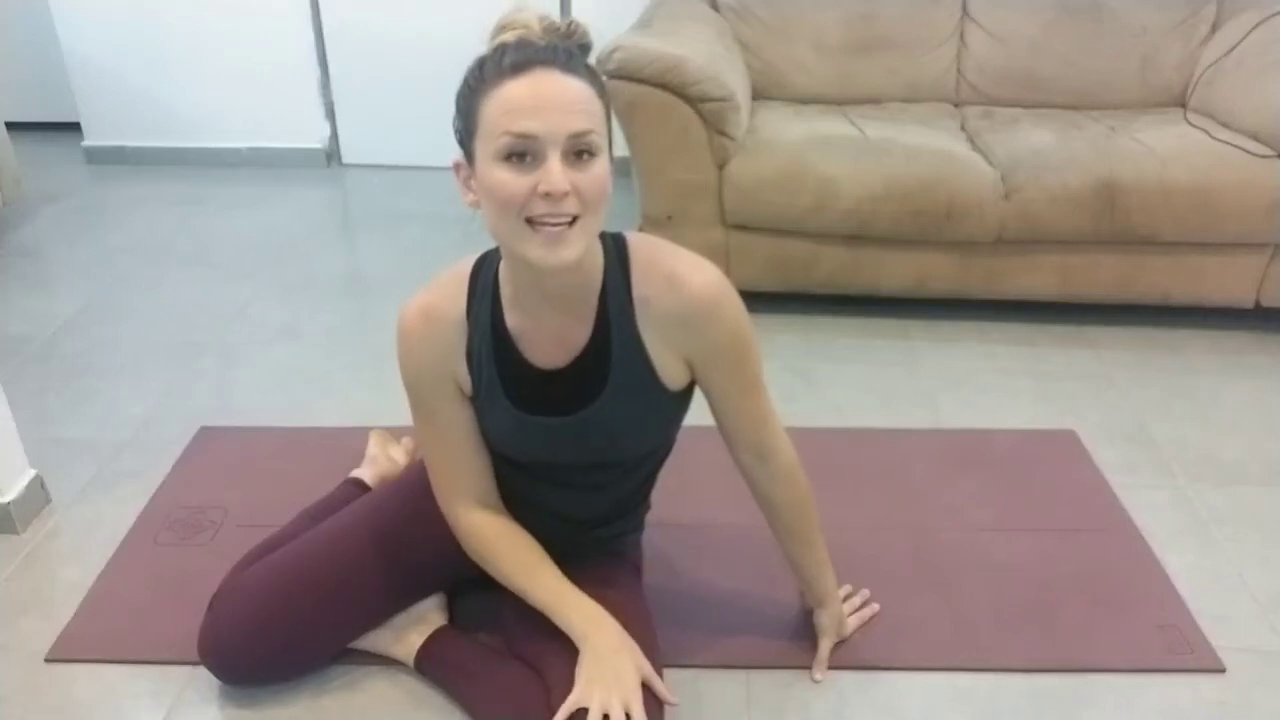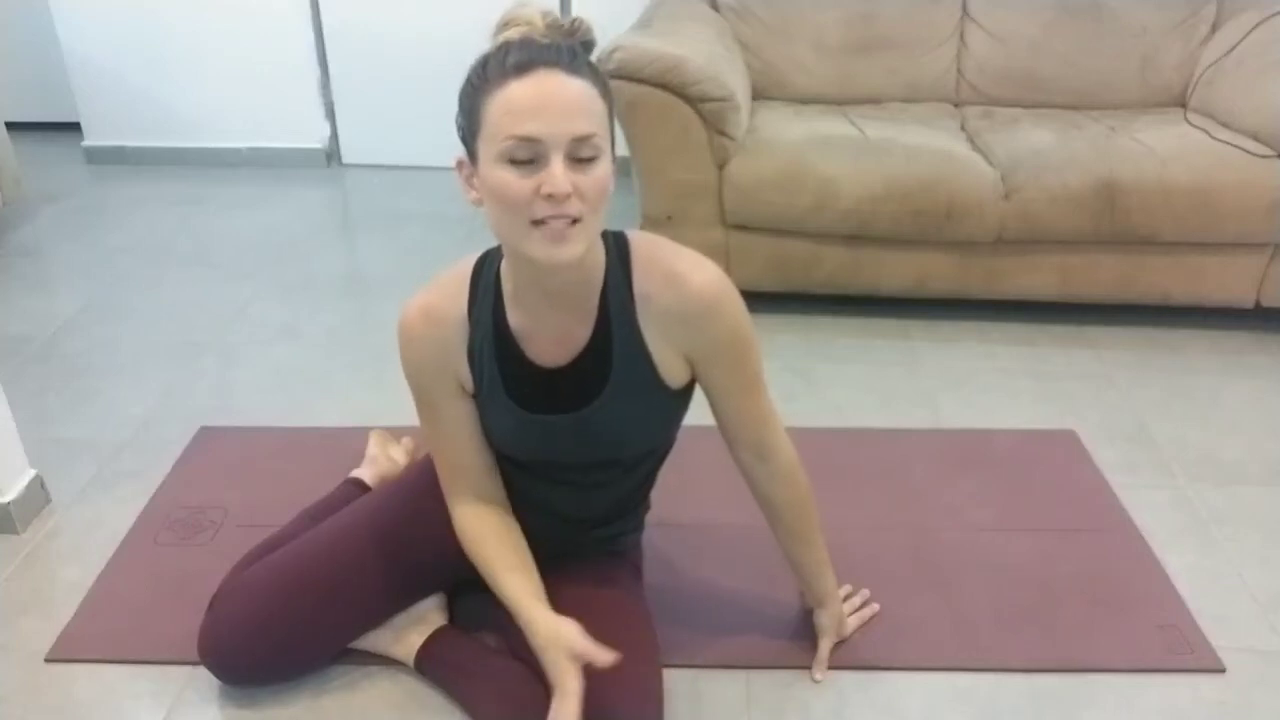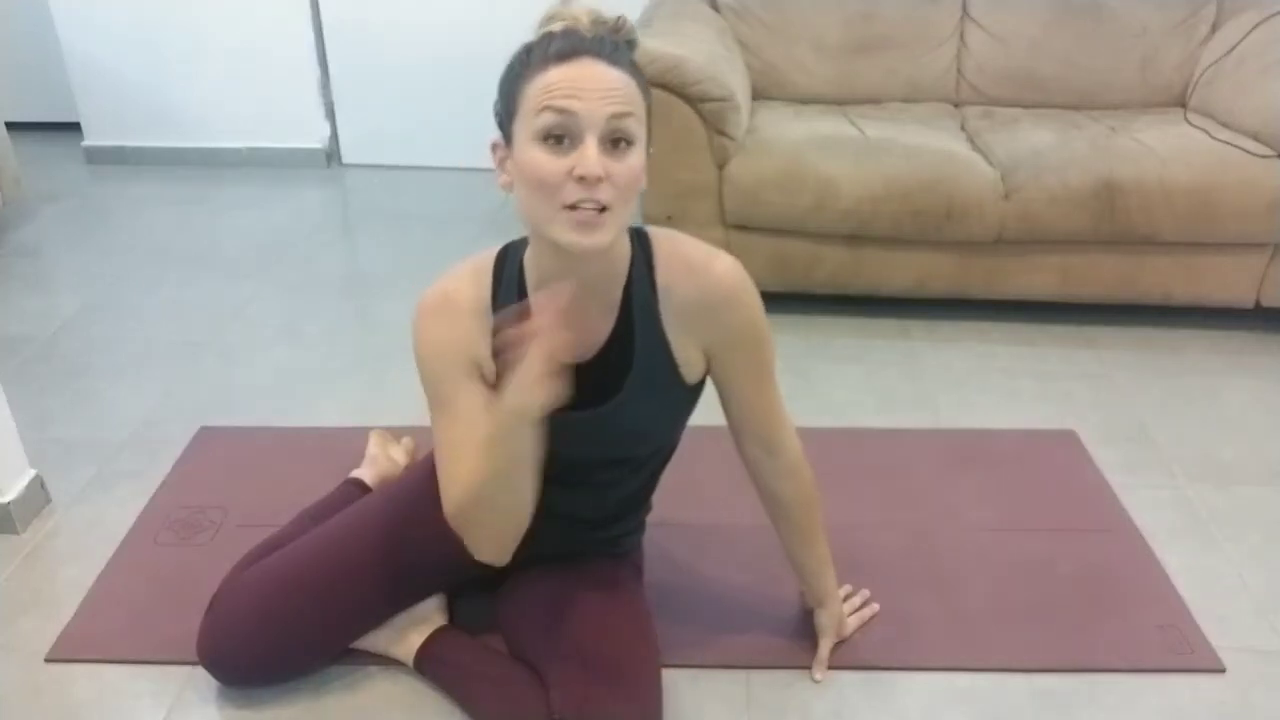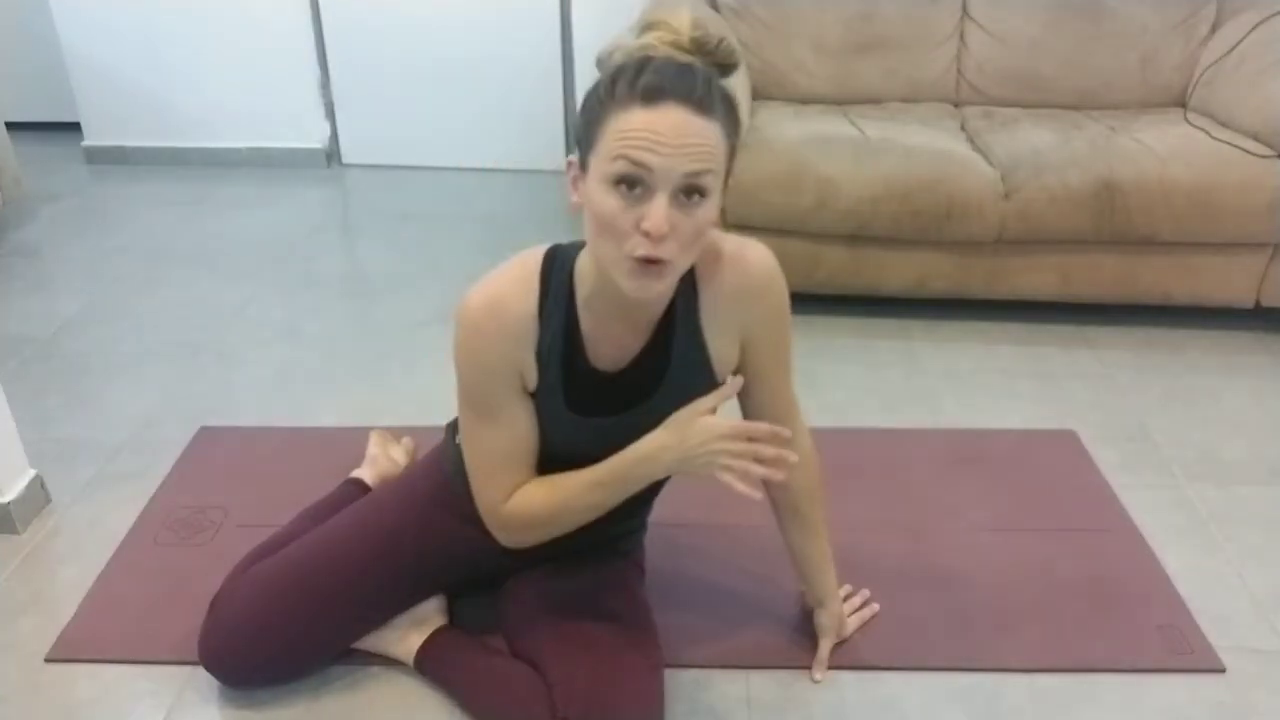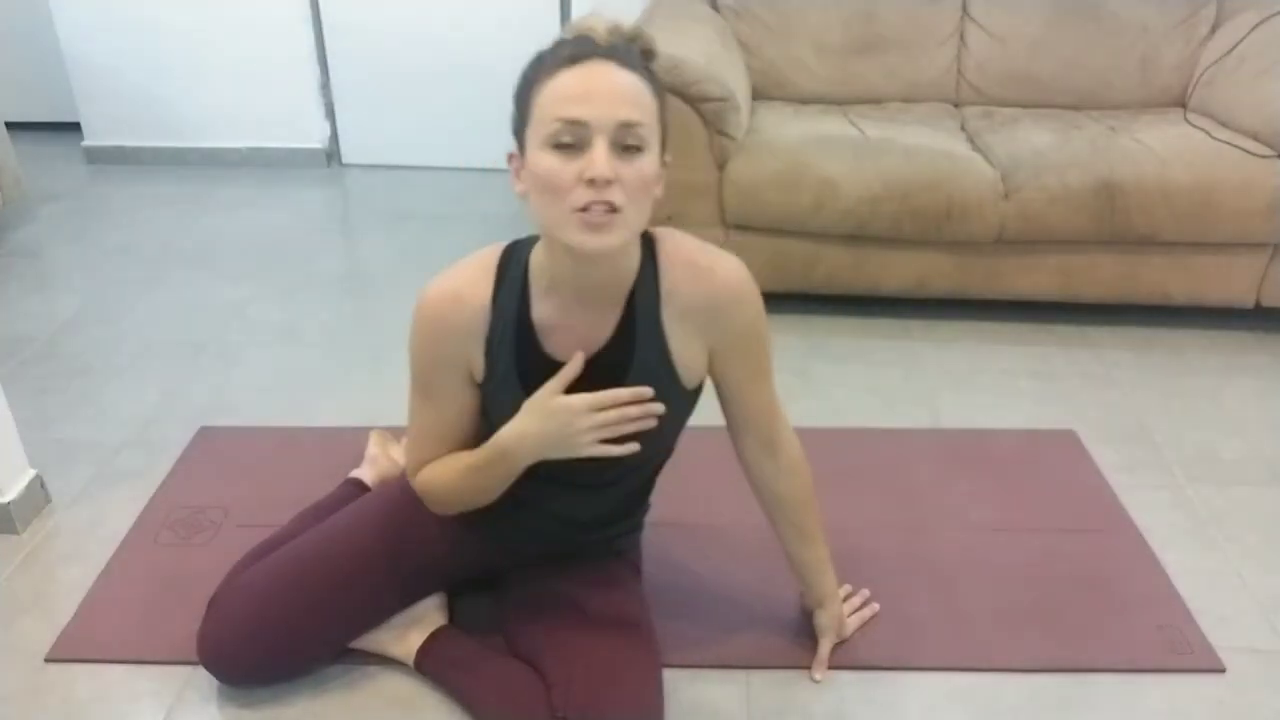
dt=0.5s
person 1, frame 1
left shoulder: (686, 296)
right shoulder: (436, 324)
left elbow: (765, 455)
right elbow: (474, 508)
left wrist: (820, 594)
right wrist: (591, 630)
left hip: (591, 553)
right hip: (478, 519)
right knee: (231, 640)
left ankle: (422, 638)
right ankle: (383, 477)
person 1, frame 2
left shoulder: (687, 294)
right shoulder: (437, 322)
left elbow: (764, 454)
right elbow: (476, 497)
left wrist: (820, 594)
right wrist: (539, 625)
left hip: (590, 553)
right hip: (484, 514)
right knee: (232, 639)
left ankle: (421, 637)
right ankle: (381, 476)
person 1, frame 3
left shoulder: (707, 286)
right shoulder: (456, 309)
left elbow: (772, 449)
right elbow: (486, 536)
left wrist: (821, 595)
right wrist: (520, 410)
left hip: (589, 555)
right hip: (482, 517)
right knee: (230, 642)
left ankle: (422, 638)
right ankle: (390, 476)
person 1, frame 4
left shoulder: (745, 281)
right shoulder: (500, 312)
left elbow: (784, 438)
right elbow: (508, 513)
left wrist: (822, 590)
right wrist: (662, 452)
left hip: (590, 551)
right hip: (468, 505)
right knee: (231, 642)
left ankle: (422, 637)
right ankle: (380, 478)
person 1, frame 5
left shoulder: (711, 289)
right shoulder: (458, 304)
left elbow: (768, 448)
right elbow: (435, 487)
left wrist: (820, 593)
right wrist: (522, 442)
left hip: (587, 554)
right hip: (468, 509)
right knee: (230, 642)
left ankle: (421, 638)
right ankle: (376, 477)
